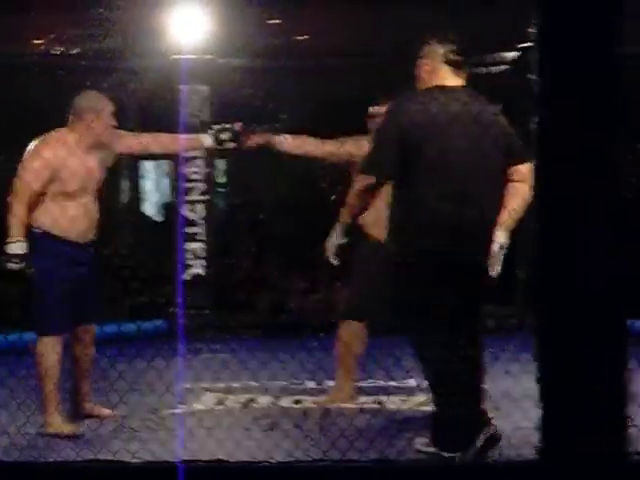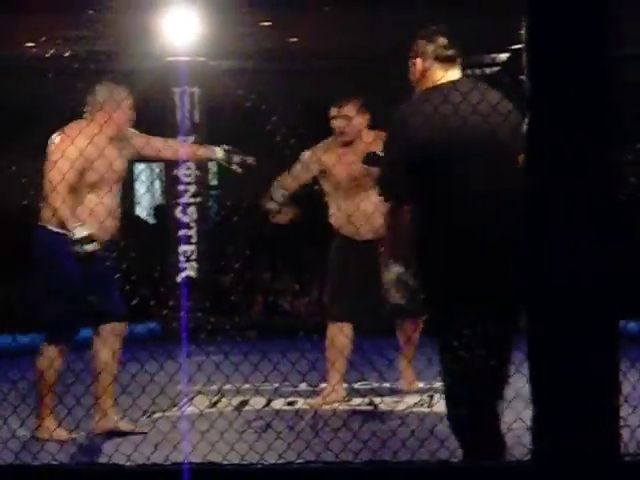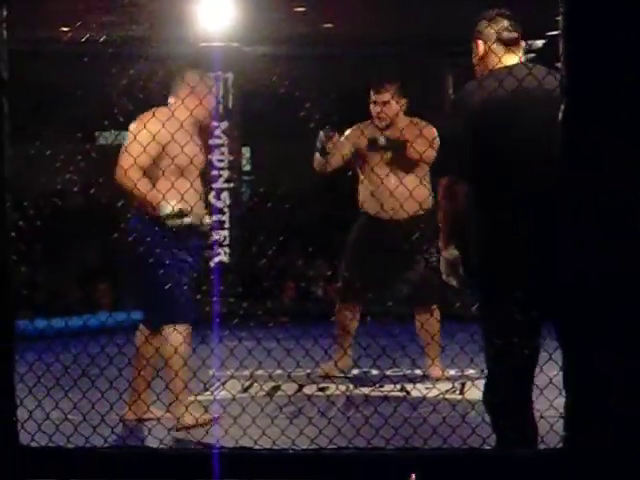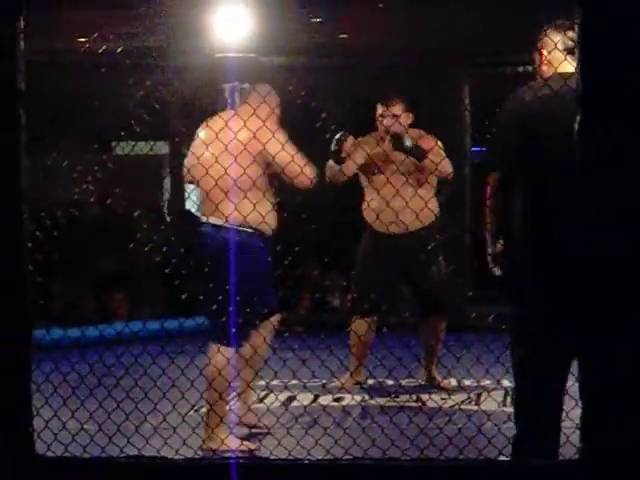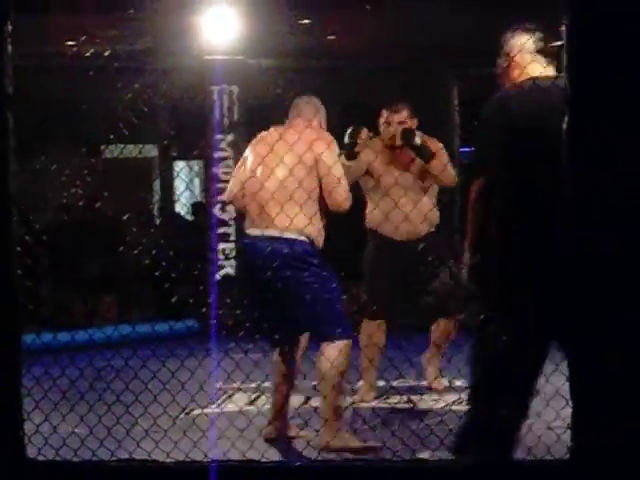
dt=0.4s
person 1, frame 1
left shoulder: (407, 109)
right shoulder: (491, 113)
left elbow: (371, 179)
right elbow: (523, 177)
left wrist: (342, 225)
right wrist: (499, 232)
left hip: (423, 248)
right hip: (475, 248)
left knee: (435, 341)
right knee: (461, 340)
left ankle: (470, 427)
right ankle: (449, 434)
person 1, frame 2
left shoulder: (412, 116)
right shoulder: (499, 102)
left elbow: (397, 201)
right elbow: (525, 168)
left wrist: (392, 259)
right wrist: (524, 231)
left hip: (449, 255)
right hip: (508, 247)
left knee: (463, 354)
right knee: (497, 346)
left ankle: (483, 451)
right ankle: (486, 438)
person 1, frame 3
left shoulder: (474, 98)
right shoulder: (559, 87)
left elbow: (451, 181)
left wrist: (447, 240)
left hip: (504, 245)
right hip: (566, 239)
left knee: (510, 353)
left ankle: (516, 442)
person 1, frame 4
left shoulder: (526, 100)
left elbow: (499, 179)
left wrist: (494, 237)
left hip: (540, 250)
left knee: (538, 358)
right knee: (599, 358)
left ankle: (535, 452)
person 1, frame 5
left shoulder: (509, 105)
left elbow: (484, 184)
left wrist: (472, 248)
left hip: (522, 257)
right hip: (576, 255)
left knee: (501, 365)
left ankle: (478, 452)
person 2, frame 1
left shoulder: (108, 144)
right shoulder: (50, 149)
left elbow: (155, 142)
left wrist: (205, 140)
left hip: (80, 249)
right hip: (48, 248)
left knee: (85, 326)
right knee: (53, 331)
left ankle: (83, 400)
right ankle: (52, 416)
person 2, frame 2
left shoulder: (122, 138)
right shoulder: (74, 139)
left elbow: (167, 148)
right elbow: (56, 190)
left wrist: (215, 153)
right wrist: (78, 232)
left hip: (97, 245)
right hip: (66, 245)
left knee: (113, 325)
right knee: (59, 335)
left ankle: (106, 414)
right ankle: (45, 421)
person 2, frame 3
left shoulder: (190, 130)
right shoulder: (155, 123)
right elbow: (126, 173)
left wrist: (206, 220)
right wrist: (164, 205)
left hip: (187, 232)
right hip: (160, 233)
left knee: (159, 319)
right knee: (177, 317)
left ankle: (138, 403)
right ankle: (184, 408)
person 2, frame 4
left shoulder: (210, 126)
right shoulder: (264, 129)
left elbow: (189, 173)
right elbow: (305, 179)
right wrist: (290, 162)
left hip: (216, 232)
right hip: (241, 240)
left knee: (265, 316)
right knee: (229, 337)
left ankle: (245, 404)
right ankle: (214, 432)
person 2, frame 5
left shoulder: (260, 140)
right shoulder: (319, 140)
left elbow: (232, 194)
right elbow: (340, 200)
right wrist: (322, 184)
left hip: (256, 247)
right hip: (293, 251)
left knee: (286, 336)
right knee: (337, 335)
left ankle: (278, 422)
right ankle: (334, 430)
person 3, frame 1
right shoulder: (360, 147)
right elbow: (314, 147)
right wrist: (272, 140)
right hip: (376, 246)
right knee: (353, 315)
right ankle: (344, 386)
person 3, frame 2
left shoulder: (387, 143)
right shoulder: (321, 153)
right elbow: (288, 182)
right wrist: (277, 201)
right hip: (349, 244)
right knee: (339, 315)
left ankle: (406, 367)
right ankle: (335, 387)
person 3, frame 3
left shoulder: (422, 130)
right shoulder: (357, 133)
left elbow: (431, 155)
right elbow: (324, 166)
left wrist: (394, 143)
right wrist: (323, 150)
left hip: (414, 225)
right hip: (371, 224)
left knee: (425, 299)
right knee: (349, 295)
left ankle: (433, 362)
right ankle: (342, 357)
person 3, frame 4
left shoulder: (427, 142)
right shoulder: (365, 145)
left elbow: (446, 172)
right elbow: (335, 176)
left wrist: (414, 151)
right wrist: (337, 157)
left hip: (423, 238)
right hip: (380, 239)
left knee: (437, 309)
right knee: (362, 307)
left ankle: (430, 370)
right ankle: (356, 370)
person 3, frame 5
left shoulder: (431, 146)
right shoulder: (368, 150)
left elbow: (449, 180)
right elbow: (346, 179)
left wrist: (422, 151)
right wrist: (350, 154)
left hip: (425, 242)
right hip: (384, 244)
left knee: (448, 309)
right knee: (375, 313)
left ankle: (432, 358)
right ankle: (368, 381)
